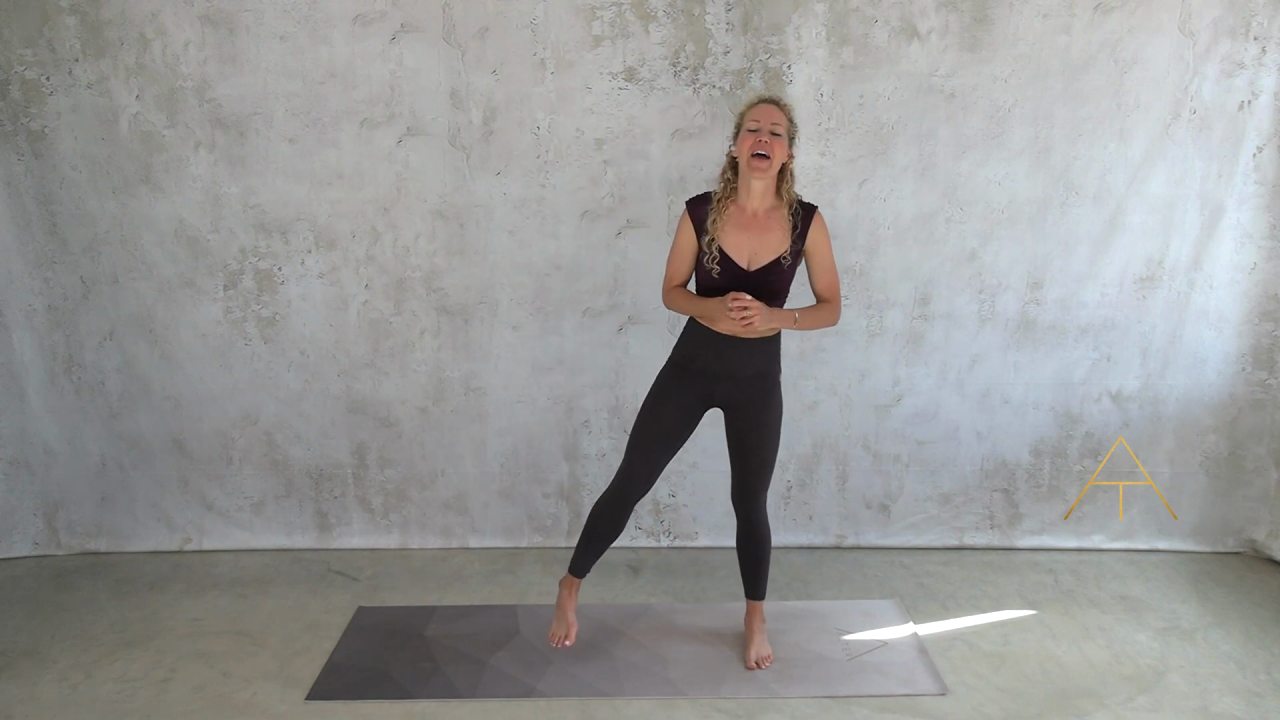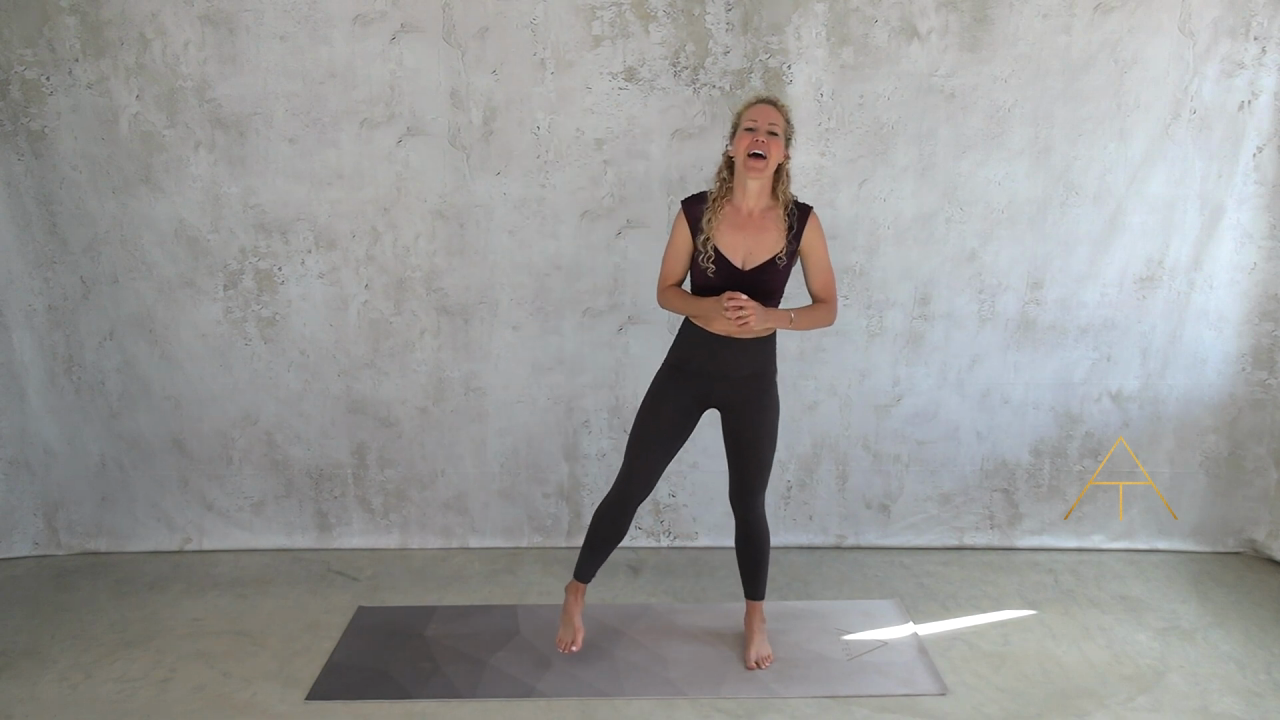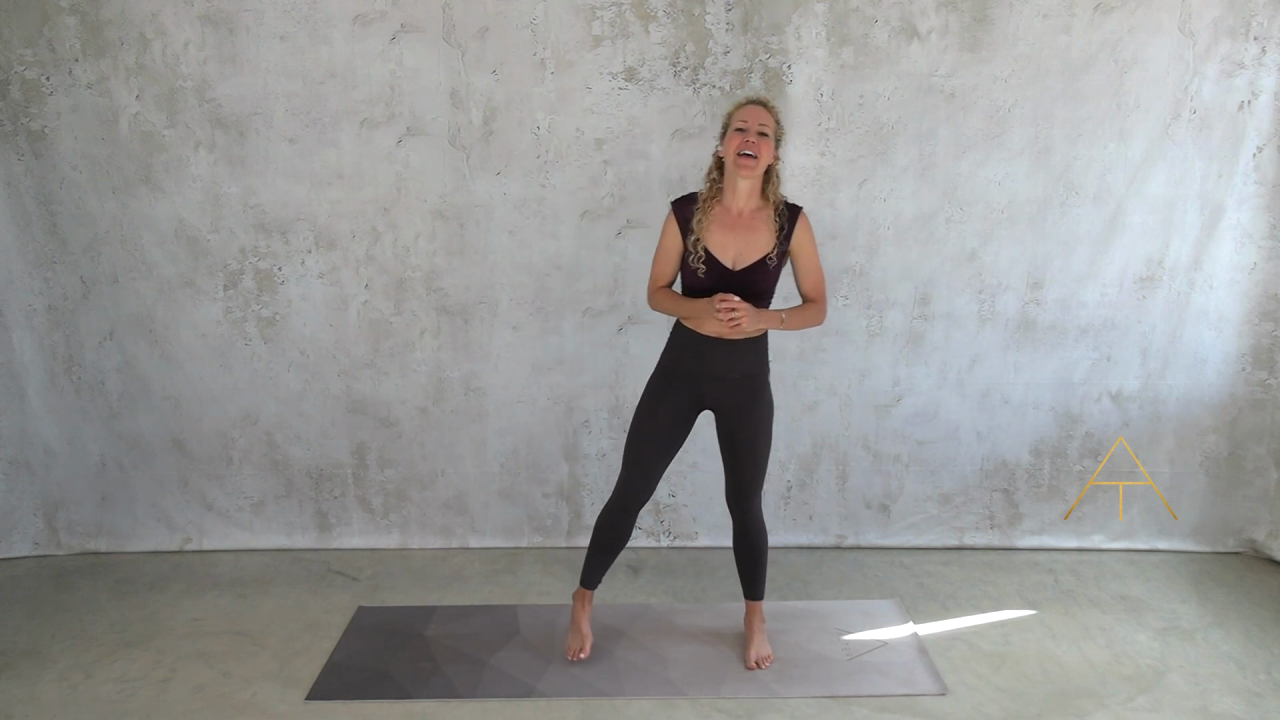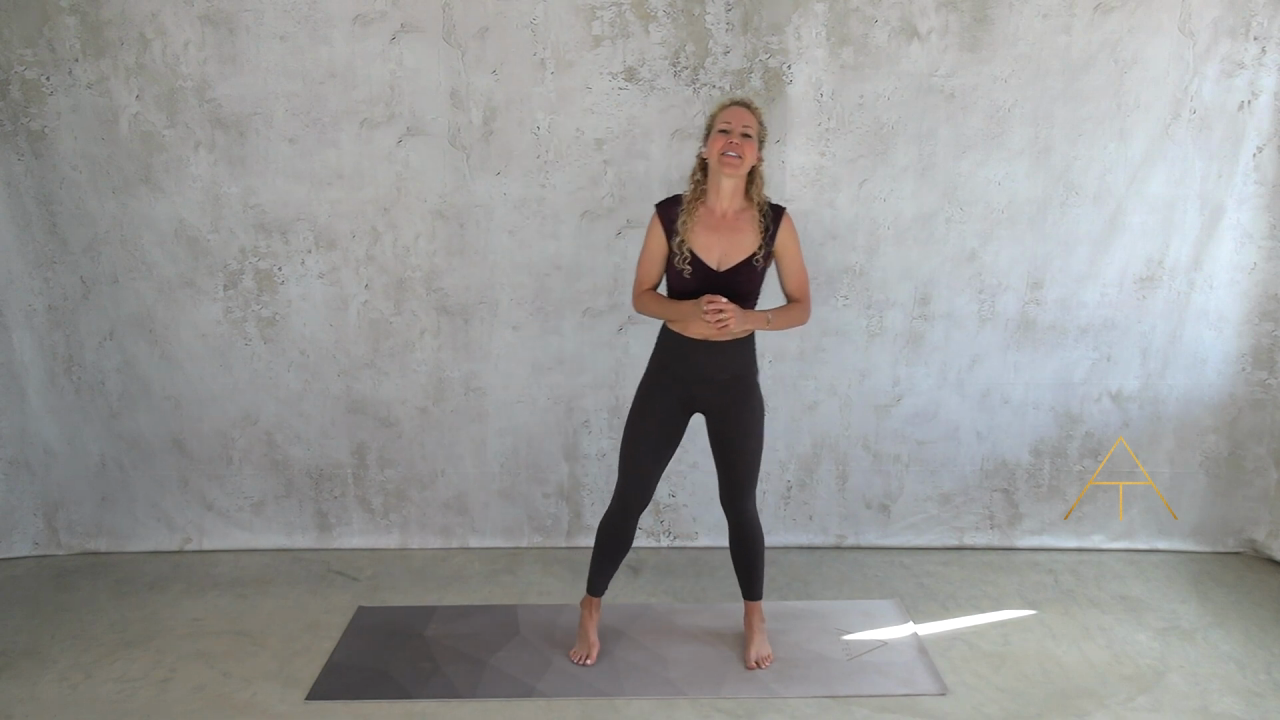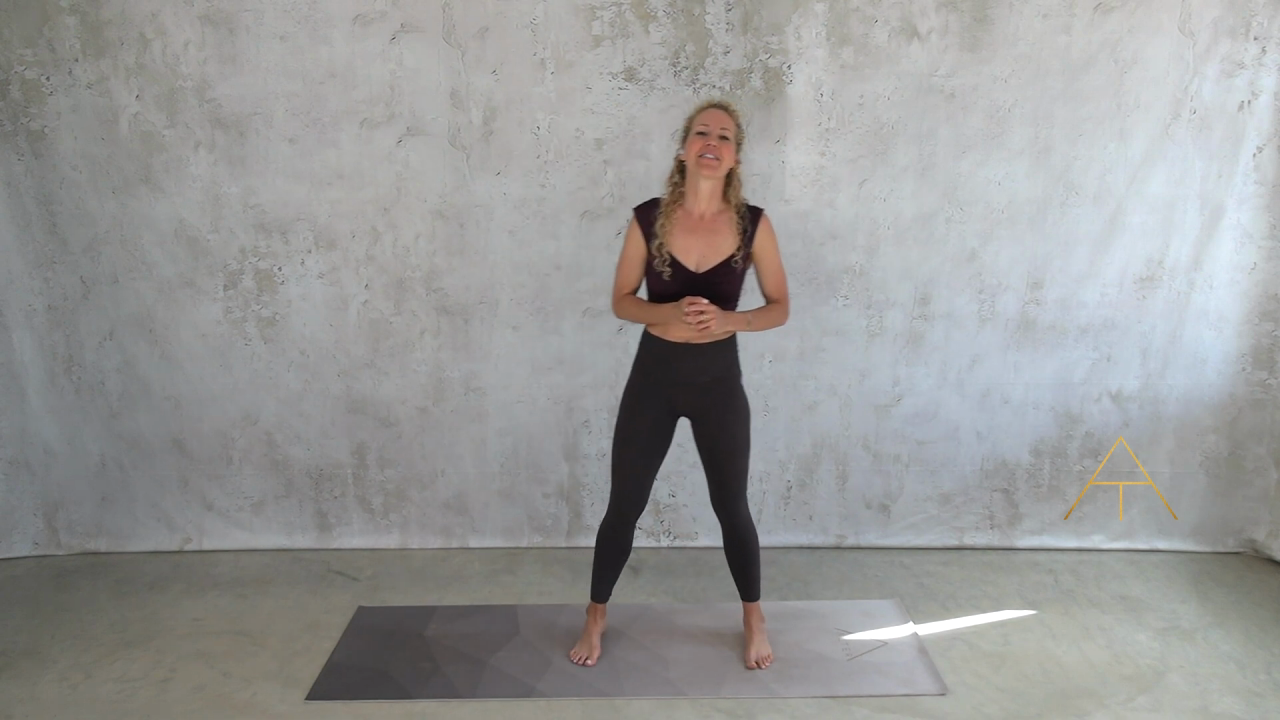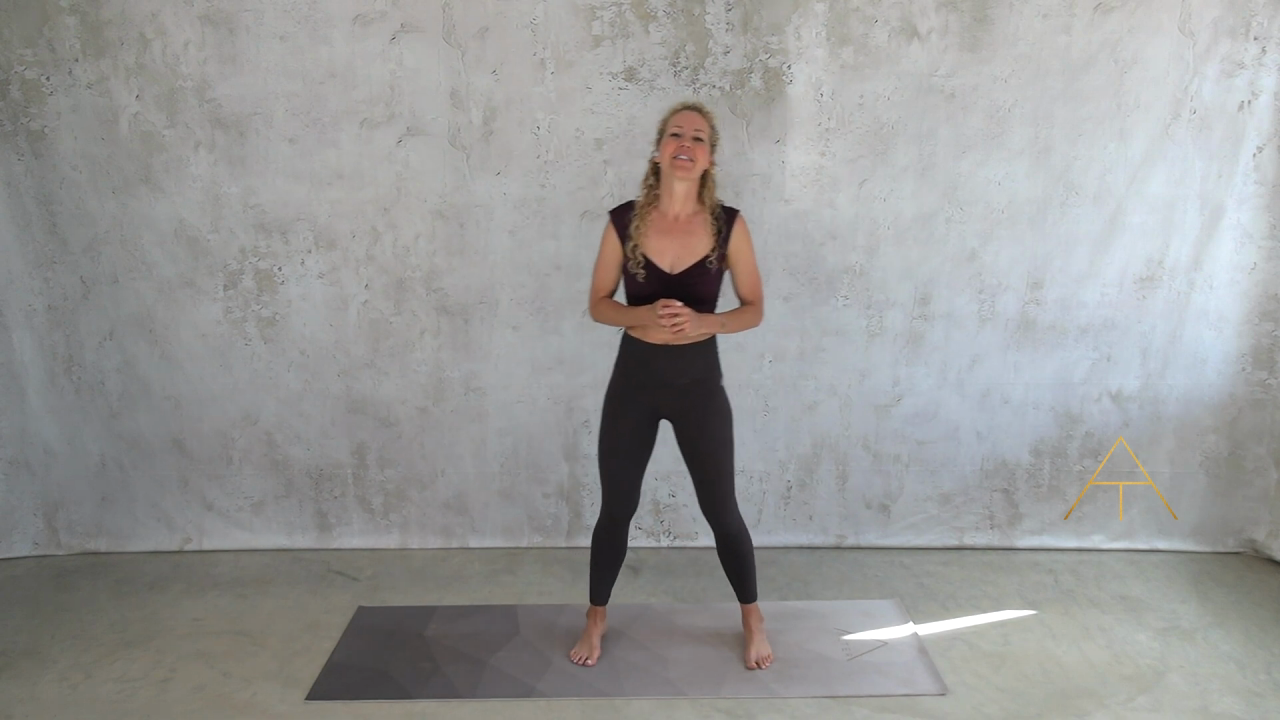
dt=0.1s
person 1, frame 1
left shoulder: (806, 221)
right shoulder: (701, 212)
left elbow: (831, 308)
right elbow: (671, 292)
left wrist: (777, 316)
right wrist: (716, 306)
left hip: (757, 374)
right hip: (692, 363)
left knee: (750, 503)
right knee: (630, 483)
left ankle: (755, 619)
right ankle: (570, 586)
person 1, frame 2
left shoulder: (801, 222)
right shoulder: (695, 211)
left elbow: (826, 309)
right elbow: (666, 292)
left wrist: (774, 318)
right wrist: (711, 306)
left hip: (753, 374)
right hip: (688, 365)
left knee: (748, 502)
right knee: (630, 486)
left ankle: (755, 619)
right ankle: (576, 591)
person 1, frame 3
left shoulder: (791, 222)
right shoulder: (686, 212)
left elbow: (818, 308)
right elbow: (657, 294)
left wrist: (764, 318)
right wrist: (702, 307)
left hip: (746, 375)
right hip: (680, 366)
left knee: (745, 503)
right knee: (631, 492)
left ankle: (755, 619)
right ankle: (583, 600)
person 1, frame 4
left shoulder: (774, 223)
right shoulder: (669, 215)
left elbow: (801, 307)
right elbow: (642, 297)
left wrist: (752, 319)
right wrist: (690, 309)
left hip: (734, 375)
right hip: (670, 370)
left knee: (739, 502)
right knee: (629, 498)
left ankle: (754, 618)
right ankle: (591, 608)
person 1, frame 5
left shoulder: (753, 224)
right shoulder: (648, 218)
left elbow: (780, 307)
right elbow: (622, 302)
left wrist: (732, 320)
right wrist: (670, 311)
left hip: (718, 378)
right hip: (654, 374)
left knee: (731, 506)
right knee: (625, 505)
left ankle: (753, 618)
right ankle: (595, 615)
person 1, frame 6
left shoulder: (729, 225)
right shoulder: (623, 222)
left elbow: (754, 309)
right elbow: (598, 305)
left wrist: (706, 323)
right wrist: (638, 316)
left hip: (697, 378)
right hip: (633, 377)
left knee: (721, 507)
right knee: (617, 508)
left ankle: (752, 617)
right ankle: (596, 617)
